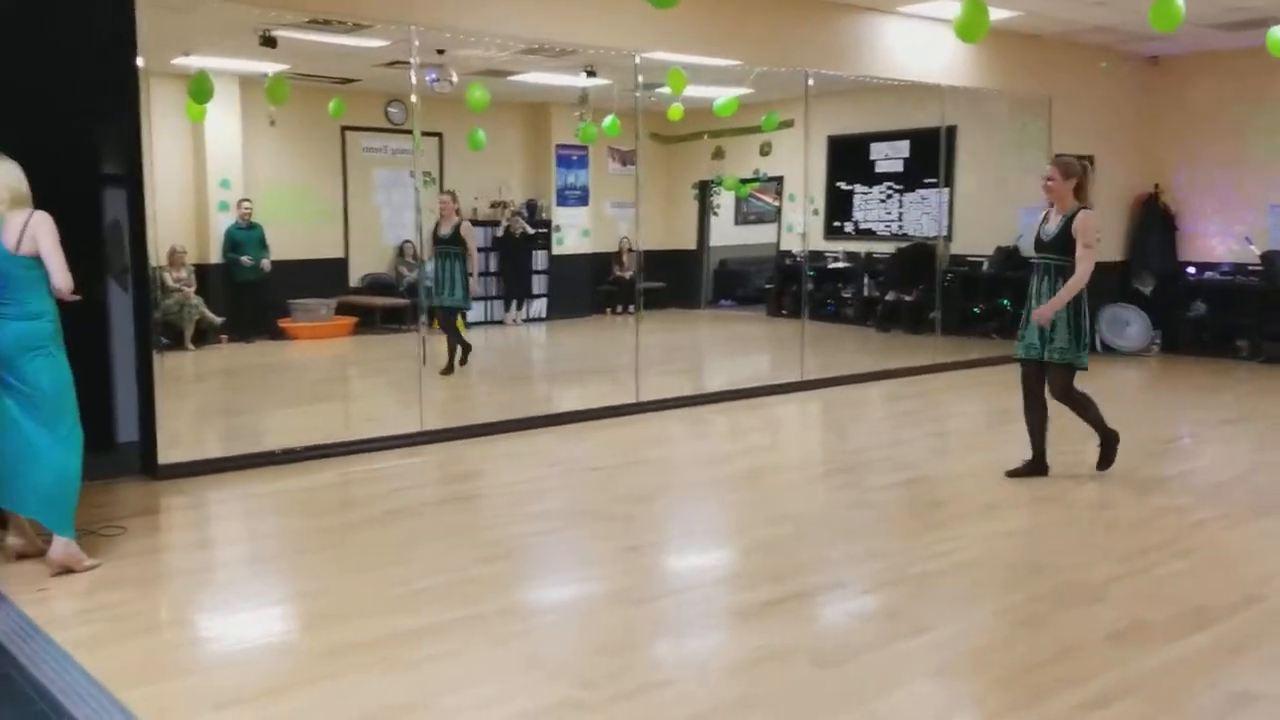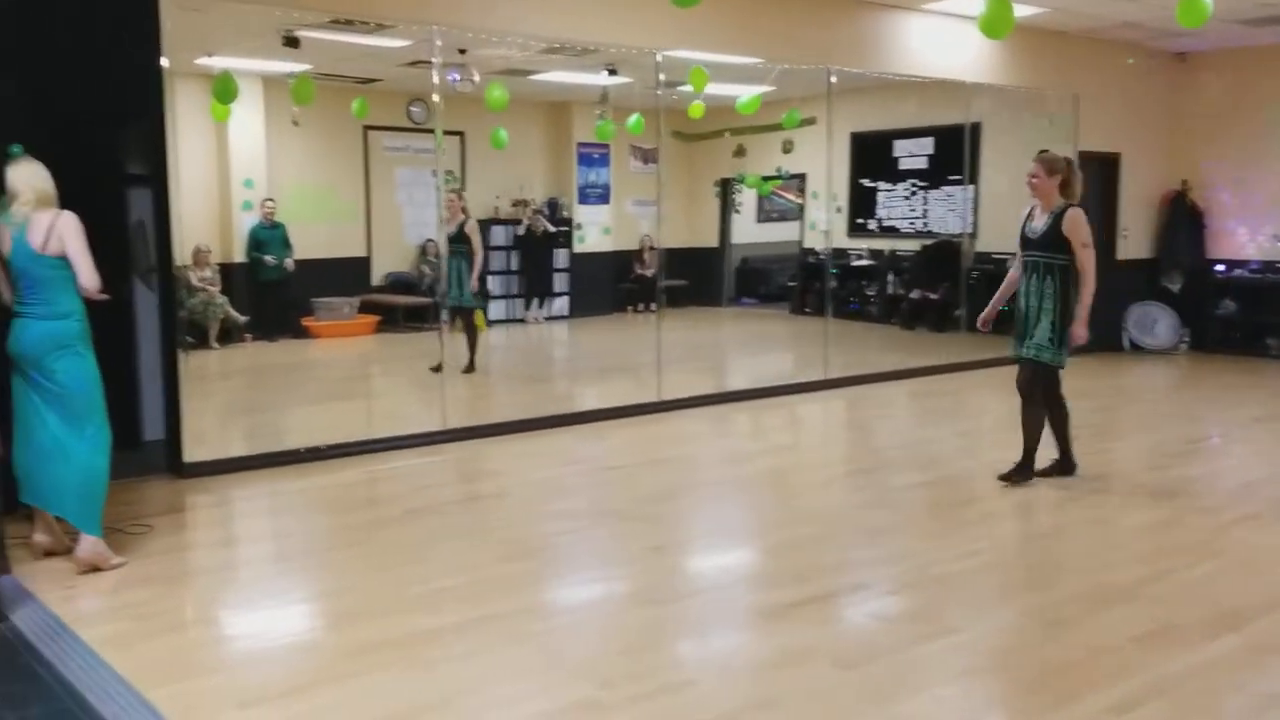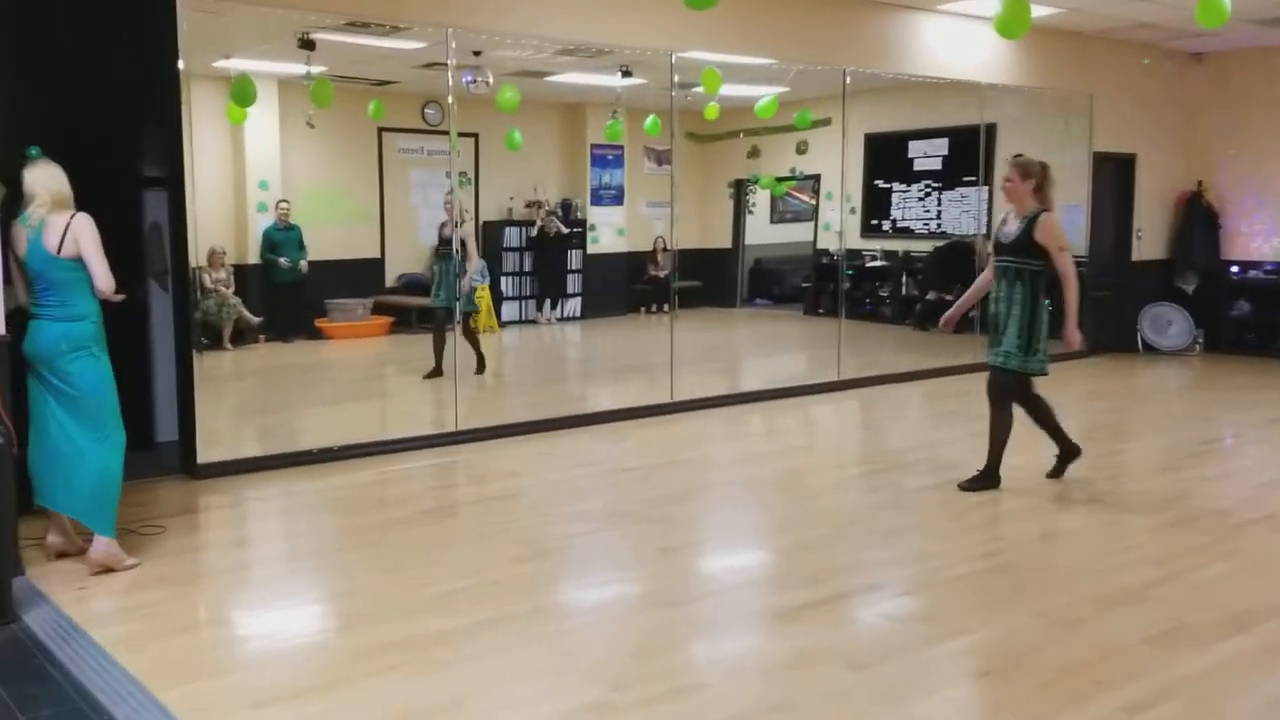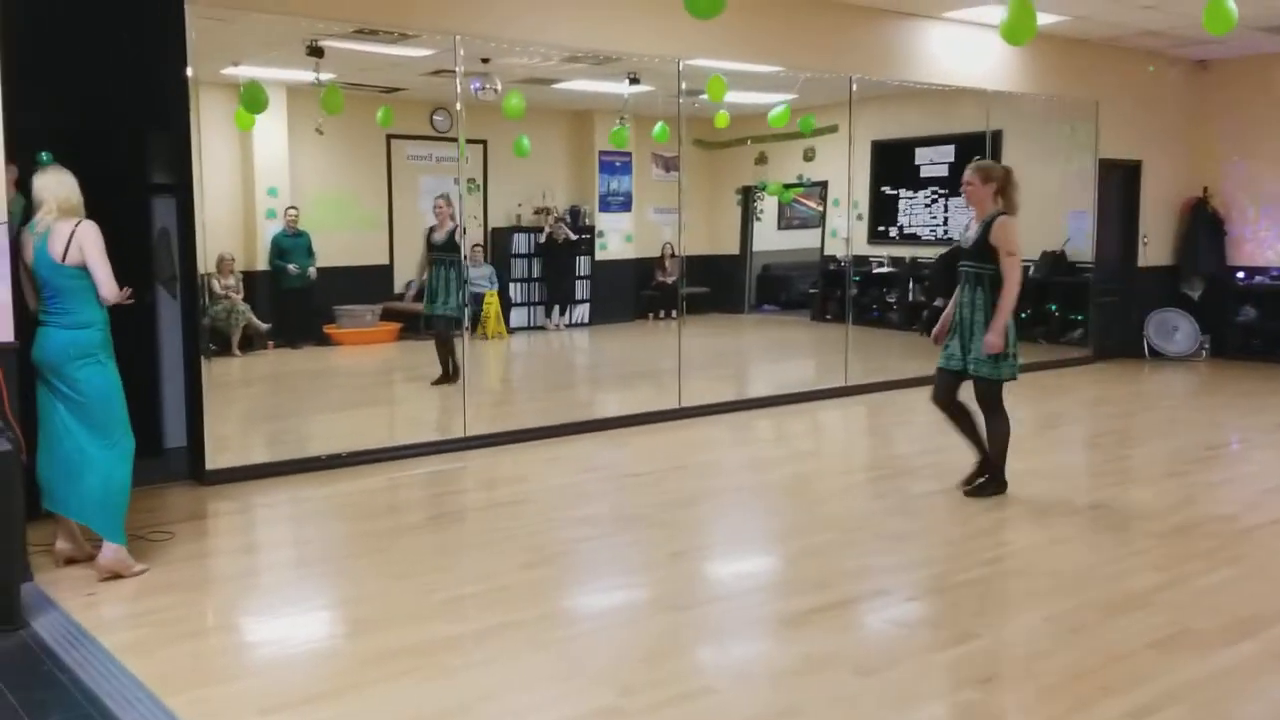
dt=0.2s
person 1, frame 1
right shoulder: (35, 220)
right elbow: (63, 285)
right wrist: (53, 288)
right hip: (35, 339)
right knee: (59, 435)
right ankle: (63, 543)
person 1, frame 2
right shoulder: (62, 220)
right elbow: (90, 284)
right wrist: (80, 290)
right hip: (61, 338)
left knee: (37, 433)
right knee: (86, 434)
left ankle: (44, 529)
right ankle: (90, 542)
person 1, frame 3
left shoulder: (19, 231)
right shoulder: (78, 222)
left elbow: (23, 296)
right elbow: (105, 285)
right wrist: (107, 294)
left hip: (39, 339)
right hip: (76, 340)
left knee: (52, 434)
right knee: (101, 435)
left ankle: (59, 531)
right ankle: (103, 543)
person 1, frame 4
left shoulder: (28, 238)
right shoulder: (83, 229)
left elbow: (33, 301)
right elbow: (109, 292)
right wrist: (120, 295)
left hip: (46, 345)
right hip: (84, 348)
left knee: (60, 441)
right knee: (111, 442)
left ankle: (67, 537)
right ankle: (112, 549)
person 2, frame 1
left shoulder: (1083, 218)
right shoulder: (1046, 217)
left elbow: (1083, 272)
left wrist: (1052, 306)
left hip: (1065, 310)
right hip: (1041, 308)
left knee: (1061, 388)
right knee: (1030, 386)
left ankle: (1107, 436)
right ankle: (1038, 459)
person 2, frame 2
left shoulder: (1071, 216)
right shoulder: (1029, 214)
left elbow: (1087, 273)
left wrist: (1080, 320)
right wrist: (992, 307)
left hip: (1056, 309)
right hip: (1028, 306)
left knee: (1029, 385)
right knee: (1048, 387)
left ankle: (1026, 463)
right ankle: (1066, 458)
person 2, frame 3
left shoulder: (1044, 221)
right shoulder: (1004, 219)
left elbow: (1068, 275)
right elbow: (992, 271)
left wrist: (1071, 325)
right wrist: (959, 307)
left hip: (1026, 313)
right hip: (1000, 311)
left knee: (1000, 390)
right knee: (1021, 391)
left ankle: (991, 471)
right ankle: (1066, 447)
person 2, frame 4
left shoulder: (1002, 224)
right shoulder: (973, 223)
left elbow: (1012, 282)
left wrist: (998, 328)
right wrist: (945, 319)
left hip: (989, 318)
right hip: (965, 317)
left knee: (989, 398)
right knee: (942, 394)
left ankle: (996, 476)
right ankle: (986, 456)
person 3, frame 1
left shoulder: (464, 226)
right shoulder: (435, 226)
left elbow: (473, 254)
right elbow: (429, 252)
left wrist: (474, 279)
left hip: (456, 275)
right hip: (439, 275)
left knee: (449, 320)
right knee: (442, 321)
left ankle: (453, 359)
right ankle: (465, 346)
person 3, frame 2
left shoulder: (470, 223)
right shoulder: (444, 224)
left elbow: (478, 252)
left wrist: (474, 276)
left hip: (464, 274)
right hip: (448, 273)
left knee: (467, 319)
left ankle: (472, 361)
right ankle: (444, 360)
person 3, frame 3
left shoulder: (465, 227)
right shoulder: (441, 227)
left elbow: (473, 257)
left wrist: (468, 278)
right wrist: (434, 272)
left hip: (458, 277)
right hip: (442, 278)
left knee: (464, 324)
right knee: (438, 323)
left ankle: (480, 358)
right ankle: (438, 367)
person 3, frame 4
left shoulder: (458, 232)
right shoulder: (429, 232)
left elbow: (465, 262)
right elbow: (423, 261)
left wrist: (463, 288)
right wrist: (413, 286)
left hip: (451, 283)
right hip: (433, 283)
left knee: (443, 330)
right knee: (437, 331)
left ankle: (453, 370)
right ankle: (447, 372)
